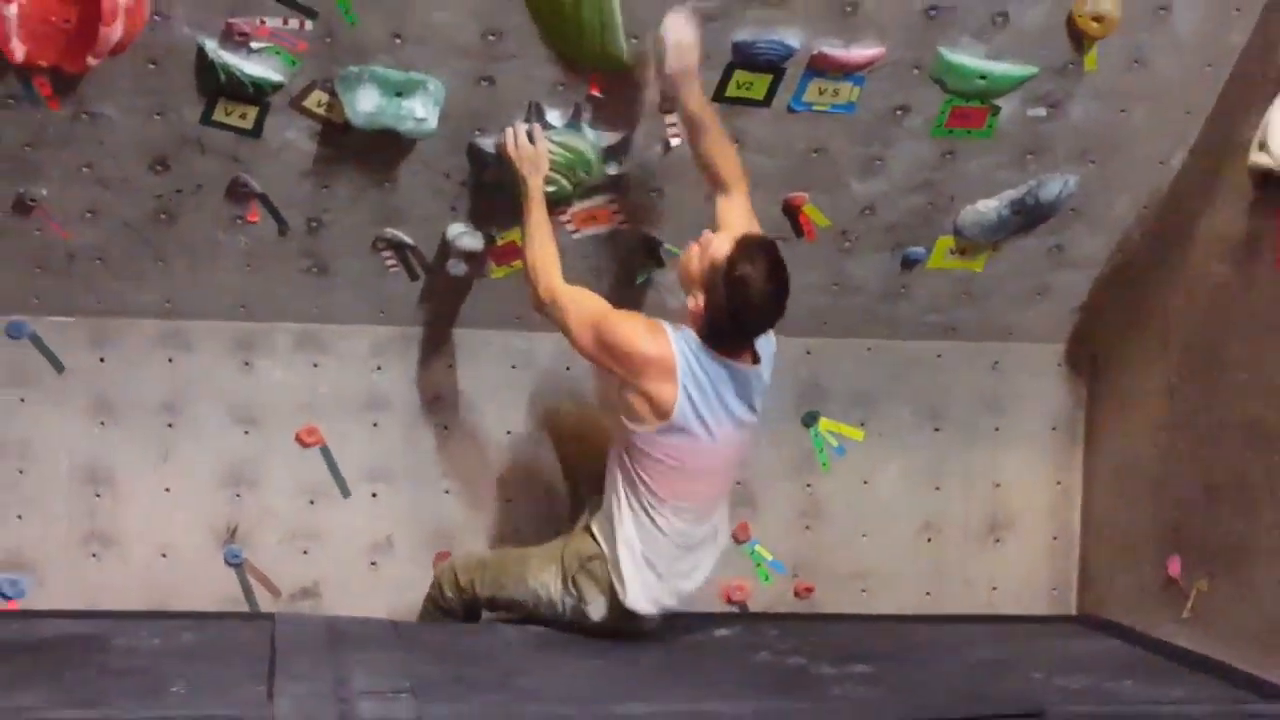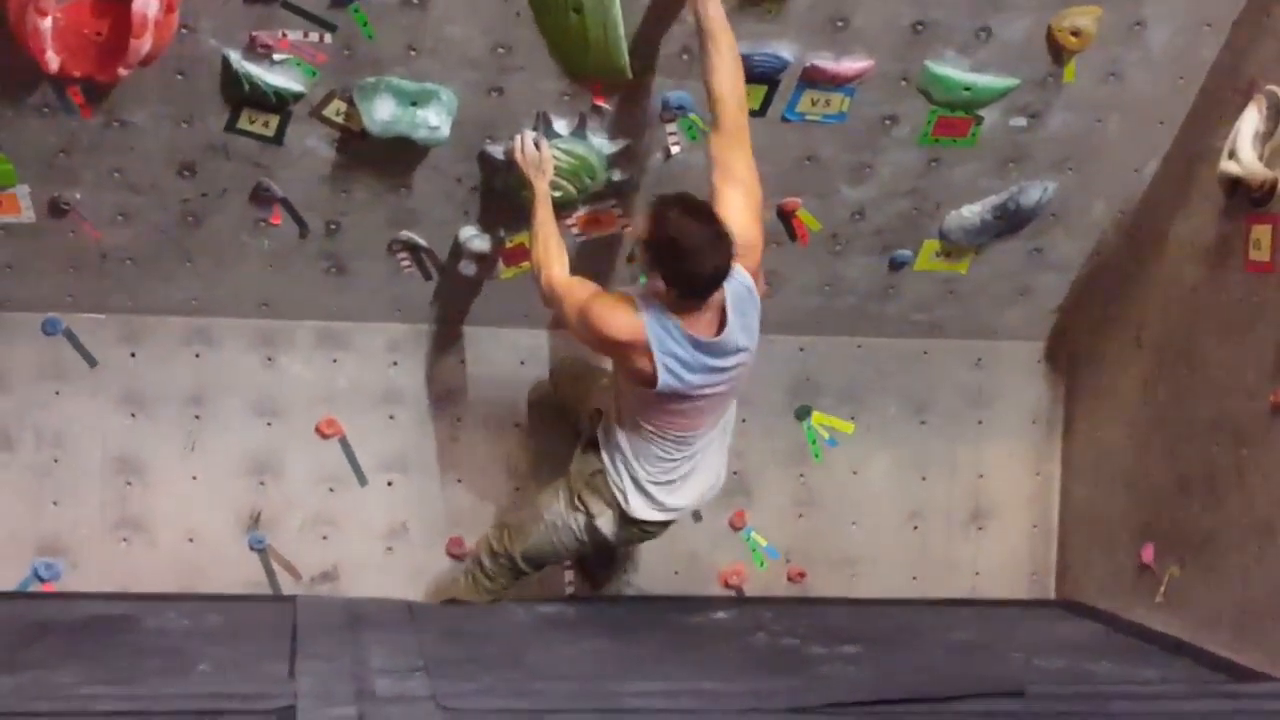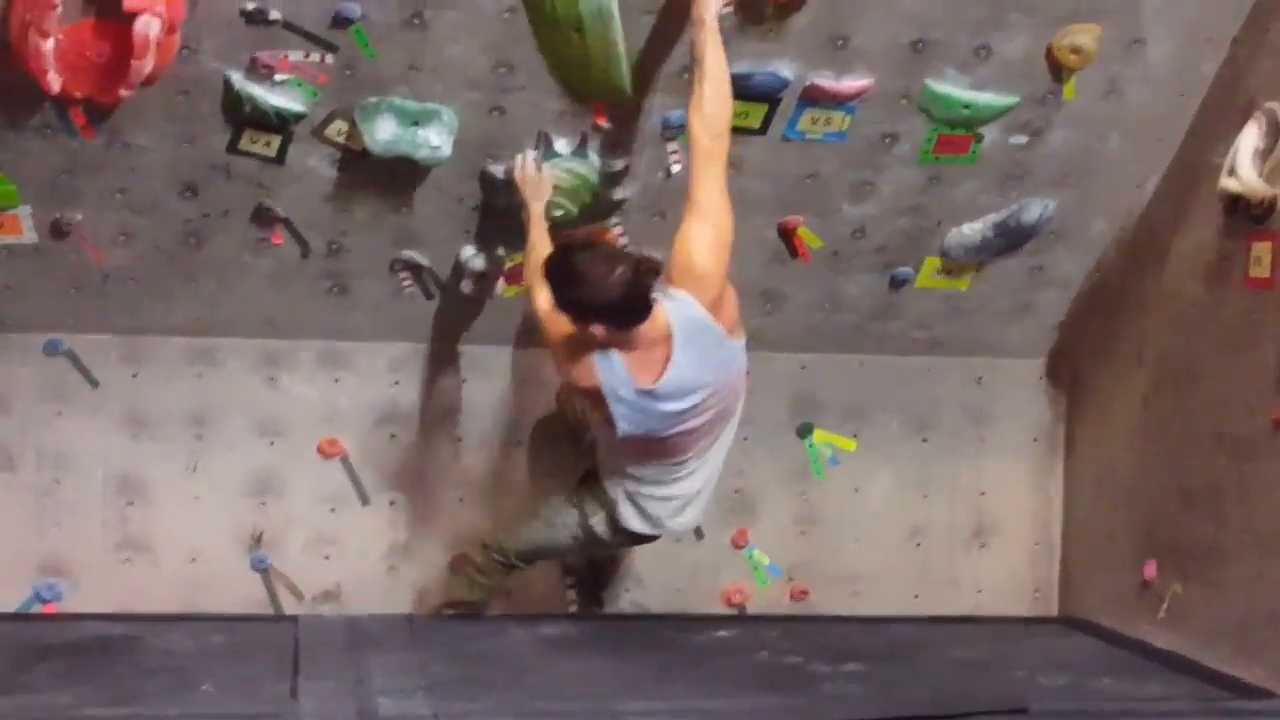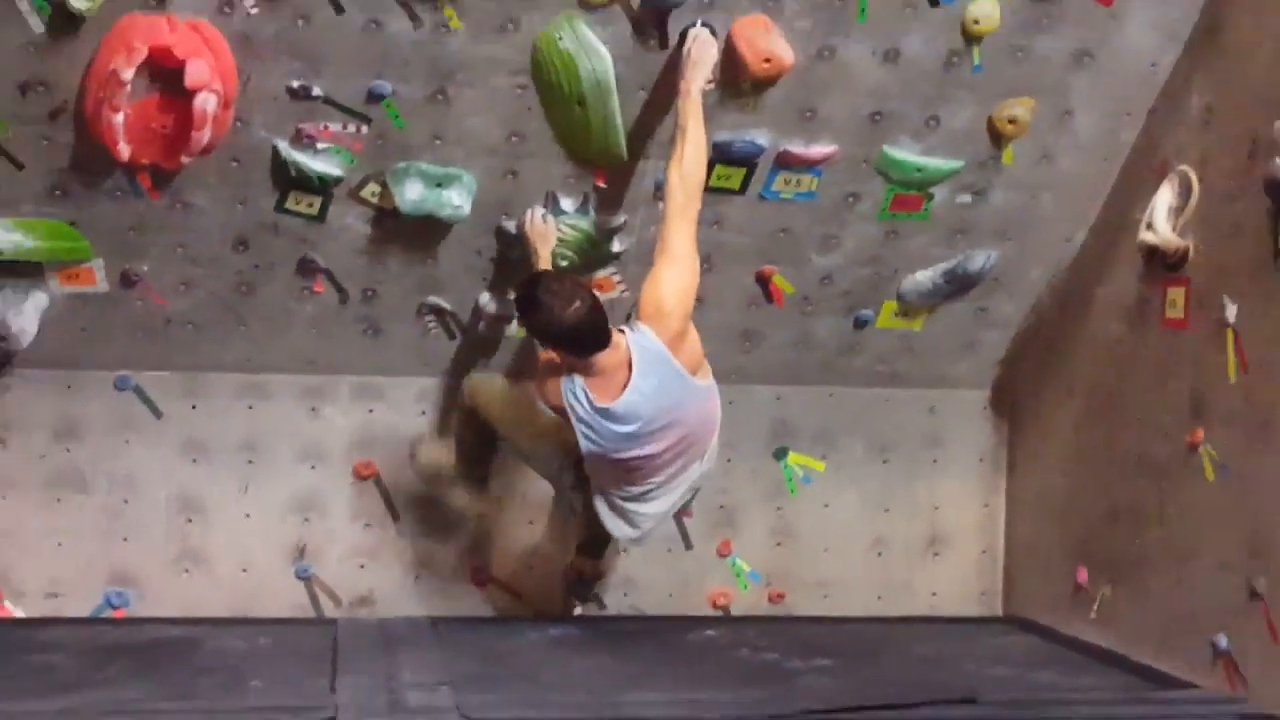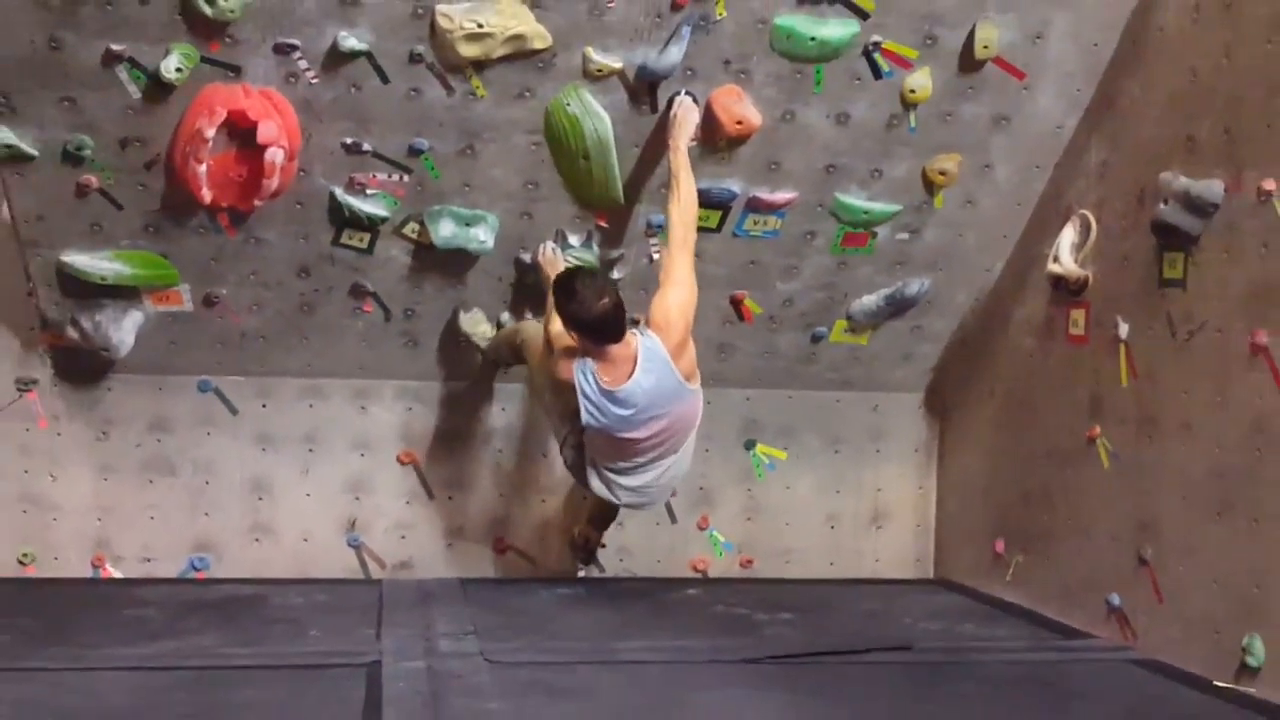
dt=0.4s
person 1, frame 1
left shoulder: (656, 356)
right shoulder: (758, 336)
left elbow: (550, 292)
right elbow: (733, 192)
left wrist: (532, 183)
right wrist: (688, 90)
left hip: (625, 586)
right hip: (683, 567)
left knee: (453, 584)
person 1, frame 2
left shoulder: (629, 331)
right shoulder: (742, 265)
left elbow: (552, 281)
right elbow: (730, 125)
left wrist: (539, 187)
left hip: (632, 499)
right hip: (688, 476)
left knee: (495, 560)
right knee: (567, 377)
right ankle: (600, 555)
person 1, frame 3
left shoulder: (586, 372)
right shoulder: (702, 294)
left elbow: (543, 303)
right elbow: (709, 146)
left wrist: (535, 206)
left hip: (632, 512)
right hip: (690, 489)
left knee: (485, 556)
right ankle: (597, 549)
person 1, frame 4
left shoulder: (559, 391)
right shoulder: (665, 332)
left elbow: (550, 341)
right elbow: (683, 201)
left wrist: (541, 252)
right wrist: (692, 87)
left hip: (621, 510)
right hip: (677, 491)
left knee: (480, 391)
left ankle: (471, 477)
right ankle: (589, 558)
person 1, frame 5
left shoulder: (570, 369)
right shoulder: (671, 344)
left elbow: (557, 327)
left wrist: (553, 275)
left hip: (602, 477)
right hip: (660, 481)
left knee: (528, 331)
left ankle: (492, 346)
right ankle: (589, 535)
